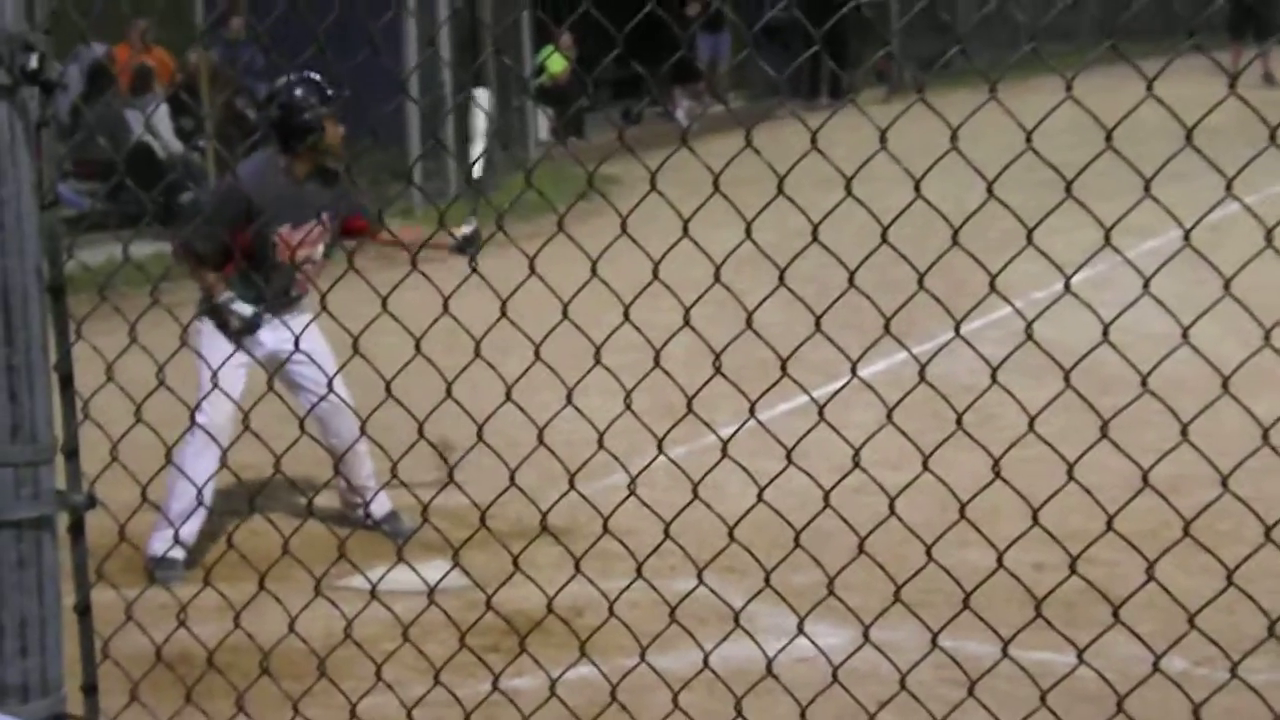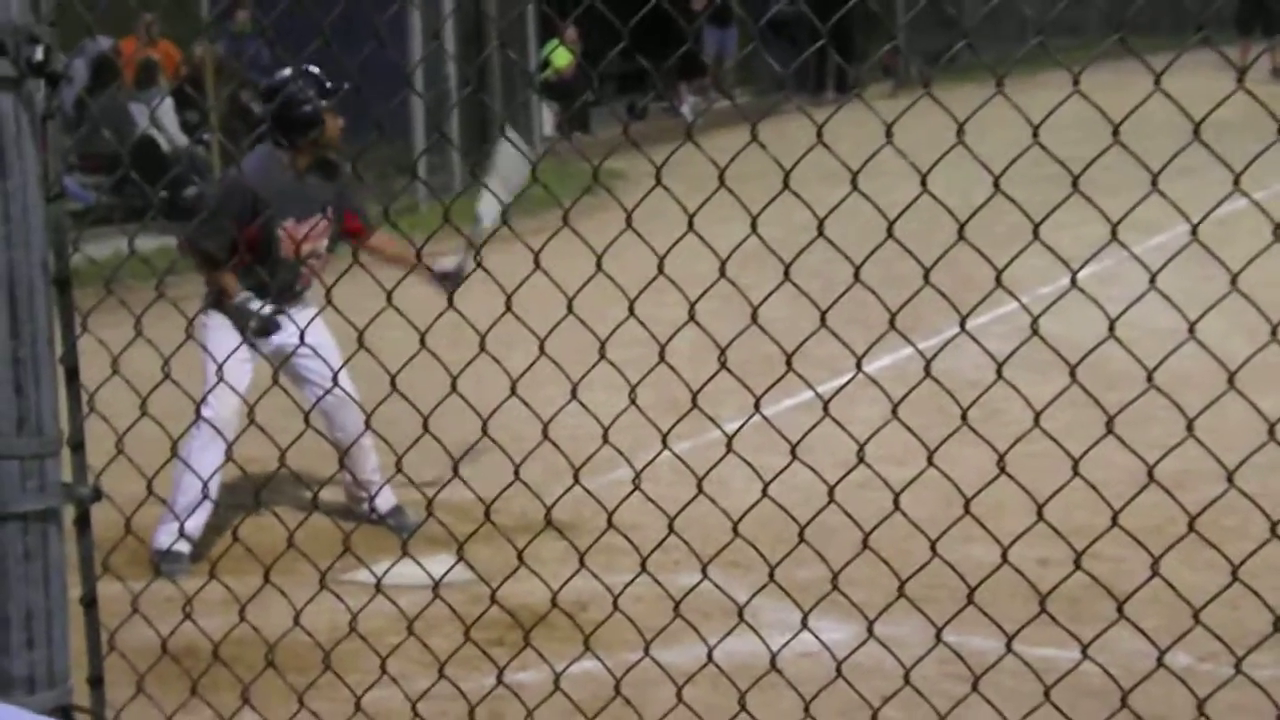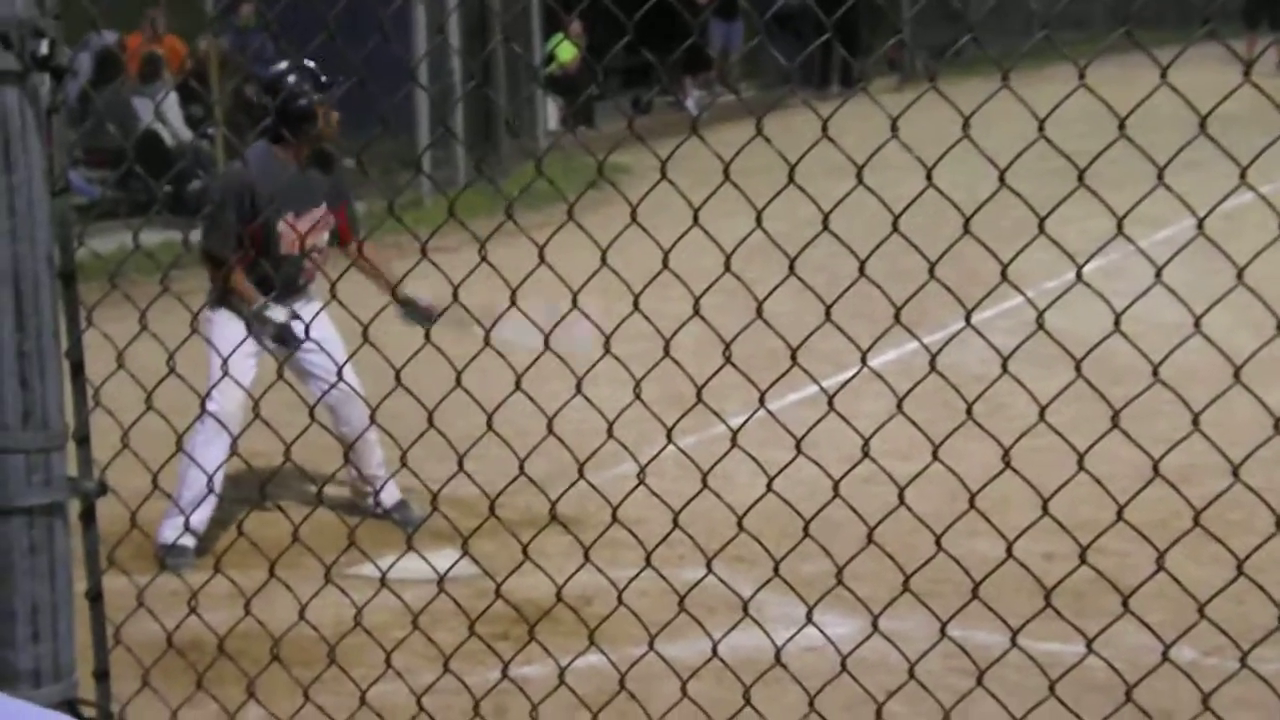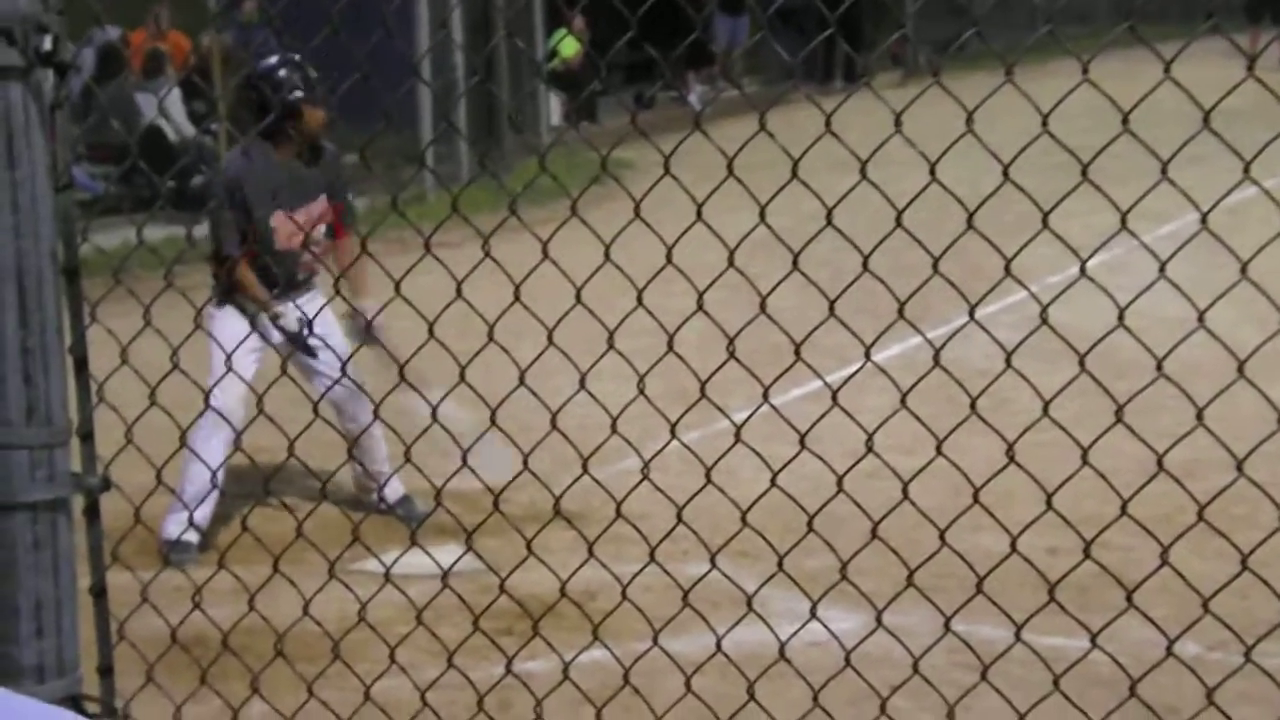
dt=0.1s
person 1, frame 1
left shoulder: (329, 183)
right shoulder: (248, 183)
left elbow: (375, 231)
right elbow: (190, 250)
left wrist: (450, 241)
right wrist: (224, 302)
left hip: (292, 316)
right hip: (232, 321)
left knee: (338, 410)
right knee: (213, 422)
left ankle: (368, 503)
right ankle: (169, 542)
person 1, frame 2
left shoulder: (329, 176)
right shoulder: (249, 179)
left elbow: (364, 234)
right elbow: (203, 250)
left wrist: (430, 267)
right wrist: (244, 304)
left hip: (296, 309)
right hip: (237, 313)
left knee: (343, 403)
right knee: (218, 416)
left ankle: (374, 497)
right ankle: (175, 535)
person 1, frame 3
left shoulder: (324, 170)
right shoulder: (247, 176)
left elbow: (348, 239)
right elbow: (217, 258)
left wrist: (397, 293)
right wrist: (263, 311)
left hip: (301, 304)
right hip: (239, 308)
left knee: (347, 398)
right knee: (222, 412)
left ankle: (379, 491)
right ankle: (179, 530)
person 1, frame 4
left shoulder: (325, 160)
right shoulder: (239, 171)
left elbow: (341, 233)
right elbow: (230, 257)
left wrist: (361, 299)
right wrist: (275, 314)
left hip: (305, 298)
right hip: (243, 304)
left knee: (351, 392)
right knee: (222, 406)
left ankle: (383, 487)
right ankle: (182, 525)
